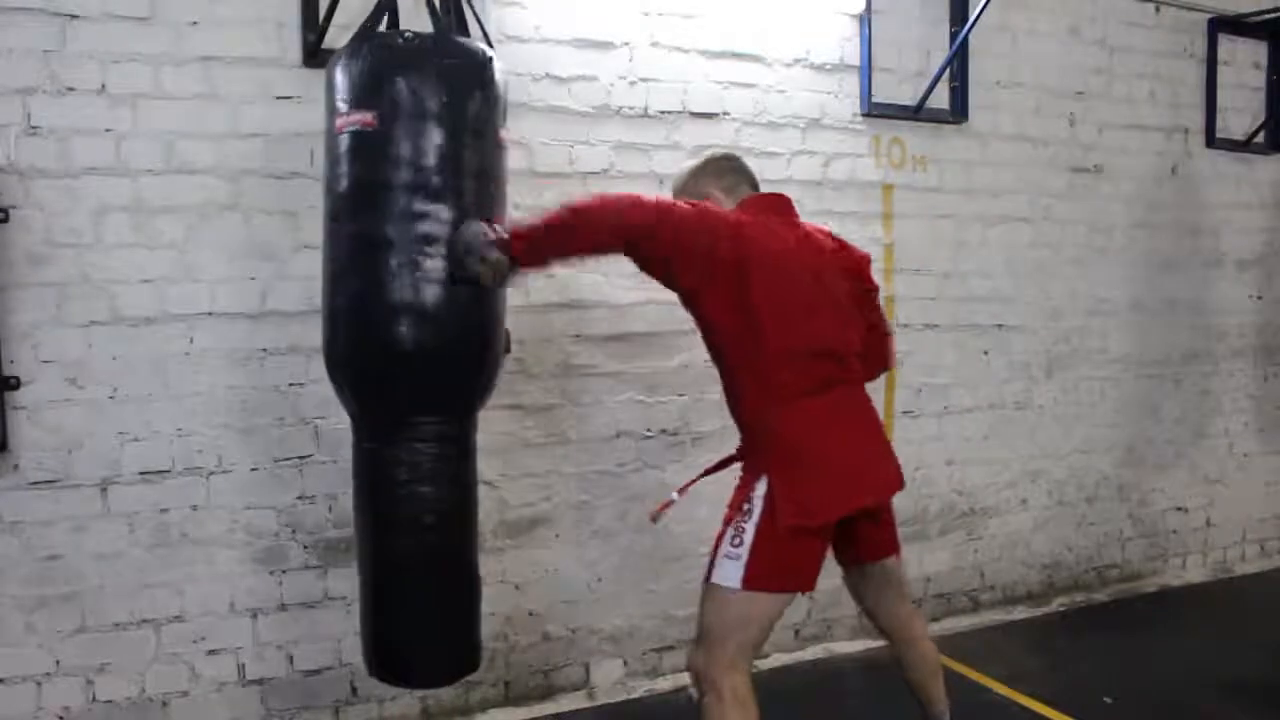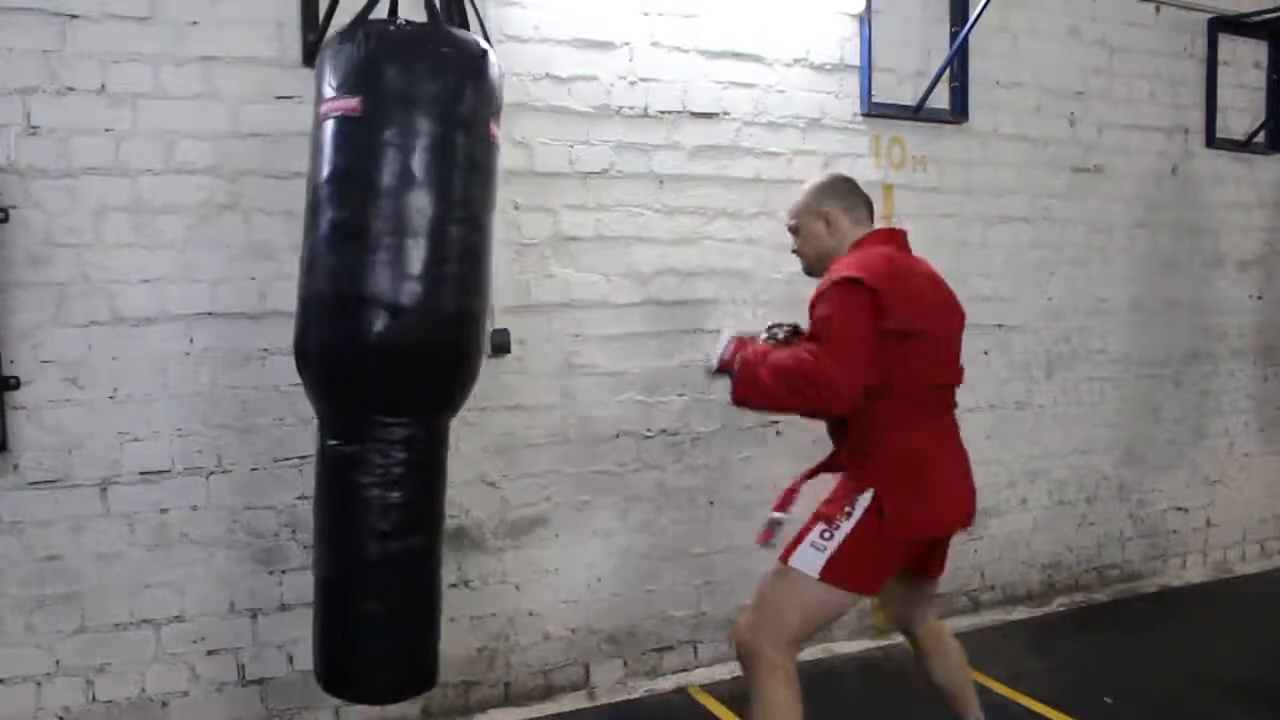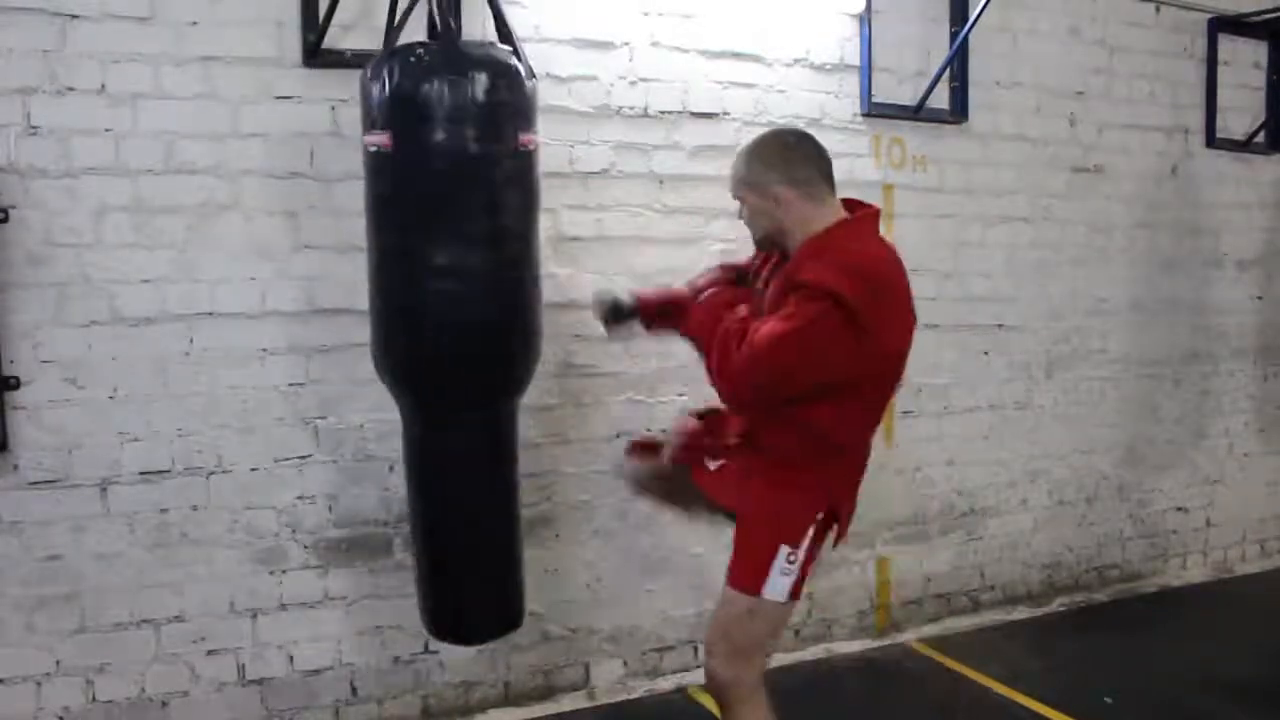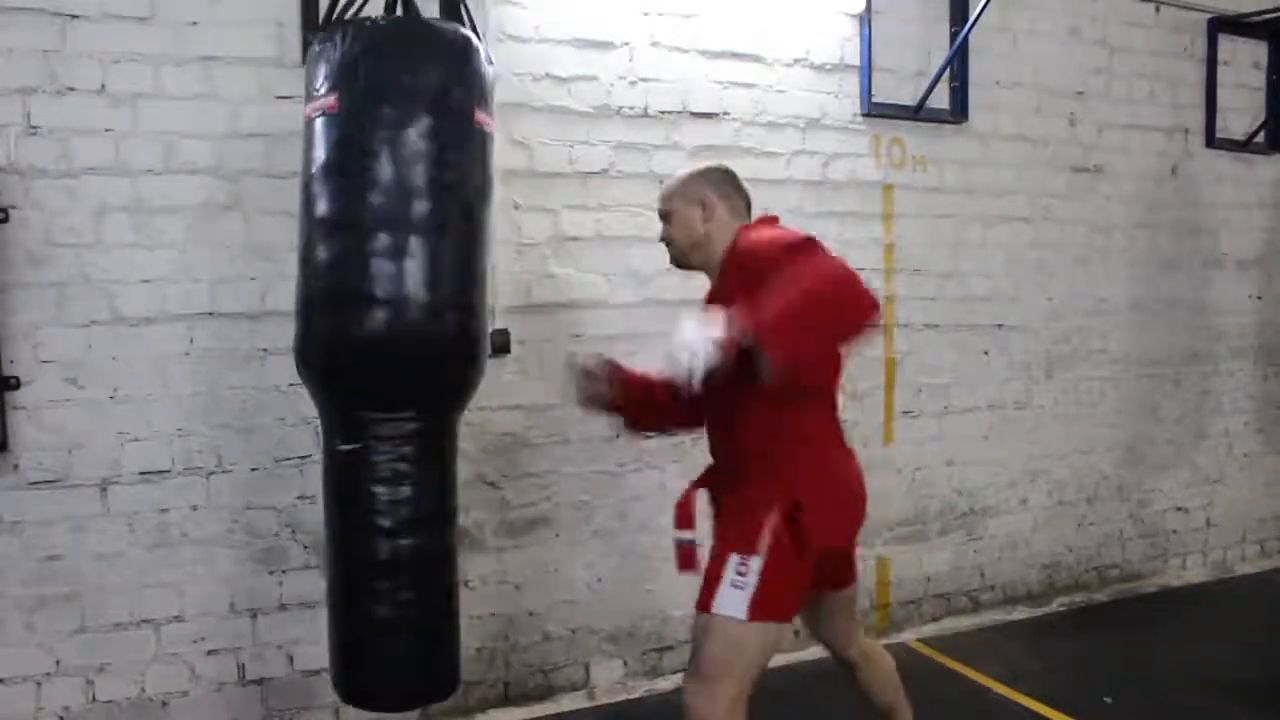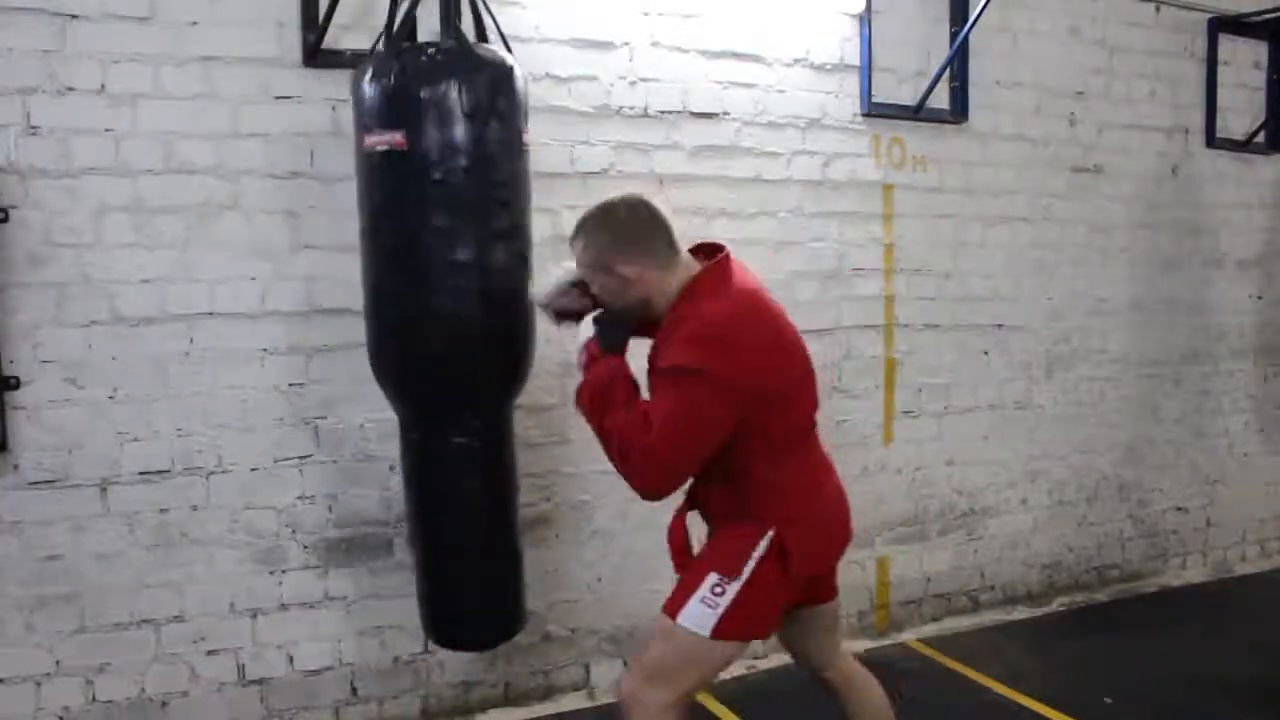
dt=1s
person 1, frame 1
left shoulder: (716, 239)
right shoulder: (835, 252)
left elbow: (612, 218)
right elbow: (876, 354)
left wrist: (509, 246)
left hip: (791, 474)
right hip: (857, 462)
left knee: (717, 669)
right knee: (892, 609)
person 1, frame 2
left shoulder: (857, 279)
right shoulder: (918, 279)
left elbow: (821, 386)
left wrist: (741, 355)
right wrist: (806, 347)
left hip: (890, 486)
right hip: (934, 479)
left knee: (762, 640)
right knee: (915, 616)
person 1, frame 3
left shoulder: (848, 279)
right shoulder: (819, 242)
left elbow: (744, 372)
right elbow: (751, 282)
left wrist: (714, 296)
right wrist: (647, 307)
left hip: (797, 472)
right hip: (759, 429)
left knee: (729, 667)
right knee: (651, 471)
person 1, frame 4
left shoulder: (767, 255)
right shoulder: (729, 288)
left elbow: (839, 300)
right elbow: (690, 403)
left wrist: (741, 340)
right wrist: (618, 389)
left hip: (784, 501)
right hip: (817, 490)
right knee: (841, 635)
person 1, frame 5
left shoulder: (709, 341)
right shoulder: (706, 277)
left elbow: (650, 470)
left wrist: (599, 366)
right wrist: (590, 296)
left hip: (769, 530)
right hip: (786, 518)
right knee: (824, 661)
